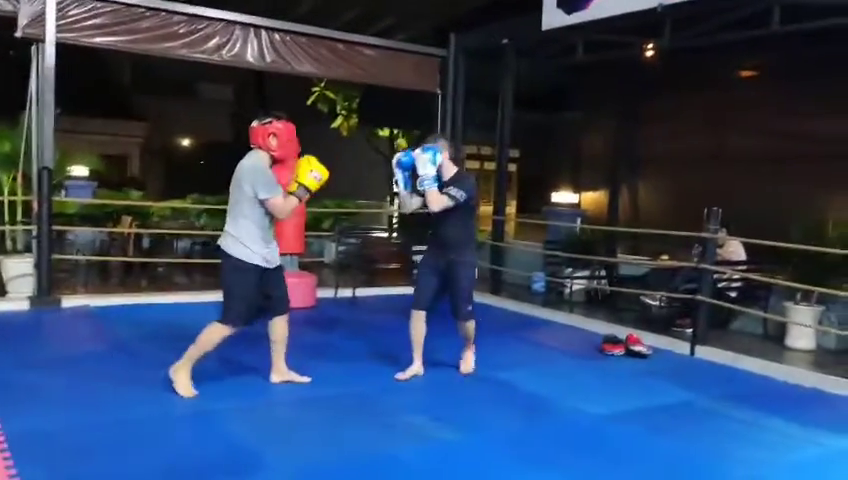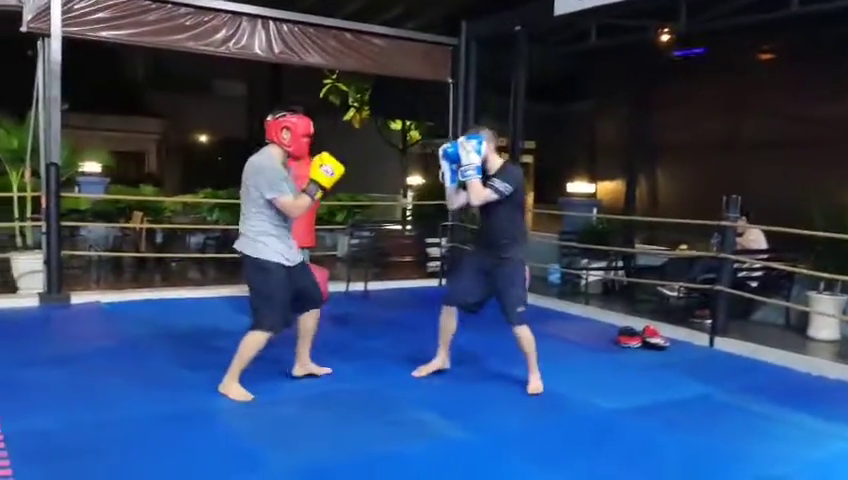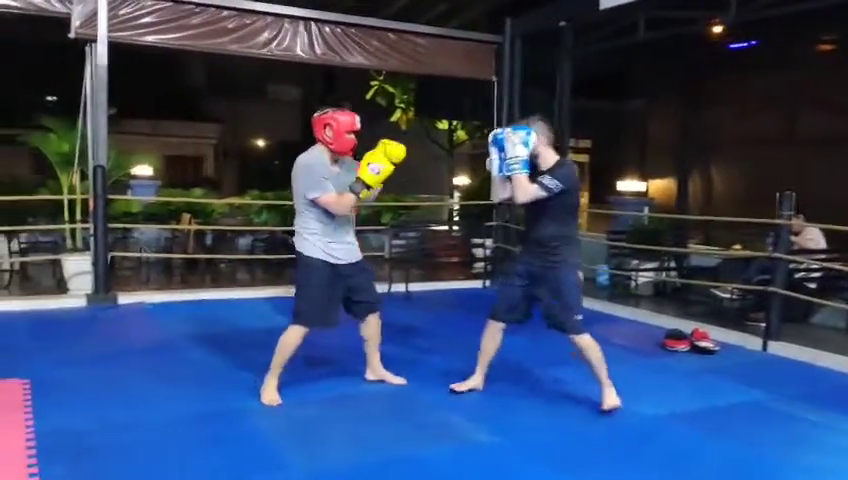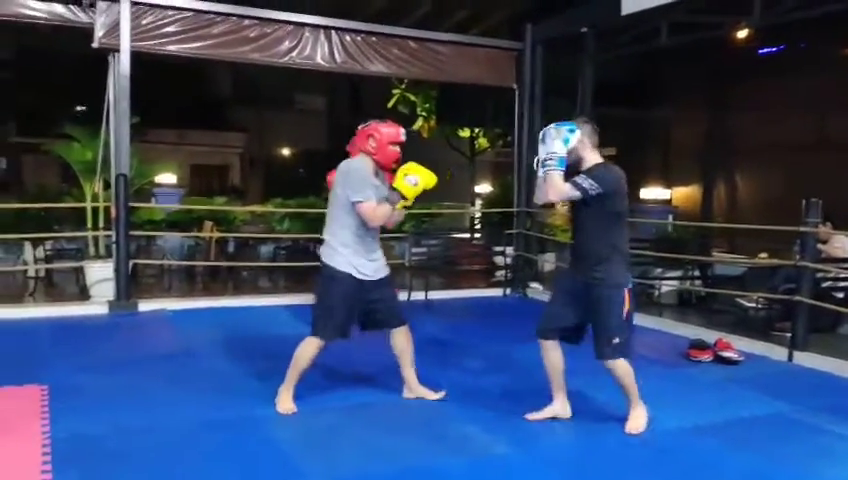
dt=0.5s
person 1, frame 1
left shoulder: (257, 165)
right shoulder: (257, 167)
left elbow: (275, 203)
right elbow: (281, 211)
left wrist: (297, 185)
right wrist: (306, 187)
left hip: (263, 255)
right hip: (243, 257)
left knee: (280, 310)
right knee: (231, 321)
left ankle: (280, 369)
right ankle: (182, 368)
person 1, frame 2
left shoulder: (276, 164)
right shoulder: (264, 165)
left elbow: (292, 203)
right elbow: (293, 210)
left wrist: (316, 183)
right wrist: (317, 184)
left hip: (285, 253)
right hip: (264, 257)
left knee: (312, 302)
right knee: (267, 325)
left ankle: (302, 362)
right ankle: (229, 380)
person 1, frame 3
left shoulder: (344, 161)
right shoulder: (309, 163)
left elbow: (363, 198)
right elbow: (338, 207)
left wrist: (382, 167)
right wrist: (364, 180)
left hip: (347, 252)
right hip: (317, 255)
left knee: (371, 309)
right knee: (304, 322)
left ankle: (374, 368)
right ankle: (271, 381)
person 1, frame 4
left shoulder: (378, 176)
right shoulder: (353, 170)
left elbow: (391, 220)
right elbow: (375, 218)
left wrist: (409, 192)
right wrist: (400, 192)
left hip: (373, 268)
right hip: (342, 267)
left knee: (399, 323)
right knee: (322, 334)
left ankle: (412, 385)
right ankle: (286, 391)
person 2, frame 1
left shoulder: (465, 181)
right shoulder: (433, 180)
left elbow: (435, 206)
right elbow: (406, 207)
left wrist: (426, 173)
right wrist: (403, 176)
left hip: (461, 258)
right hip: (434, 256)
left knee: (463, 315)
right knee: (418, 309)
left ankle: (468, 350)
right ankle: (417, 364)
person 2, frame 2
left shoulder: (512, 174)
right shoulder: (480, 175)
left elbow: (477, 199)
right elbow: (453, 203)
left wrist: (469, 164)
right wrist: (449, 169)
left hip: (510, 258)
right hip: (482, 254)
left knee: (517, 322)
right knee: (450, 303)
left ankle: (534, 374)
right ankle: (441, 358)
person 2, frame 3
left shoulder: (566, 171)
right shoulder: (530, 170)
left elbow: (522, 196)
left wrist: (516, 156)
right wrist: (499, 158)
left hip: (560, 263)
right hip: (528, 260)
left knee: (574, 330)
right knee: (496, 319)
left ankle: (607, 387)
right ankle: (478, 378)
person 2, frame 4
left shoulder: (609, 175)
right shoulder: (579, 176)
left elbow: (553, 195)
right elbow: (541, 197)
left wrist: (553, 154)
right wrist: (548, 157)
left hip: (608, 278)
right hip: (578, 273)
left knee: (610, 353)
right knee: (547, 335)
left ankle: (637, 405)
right ankle: (560, 404)
